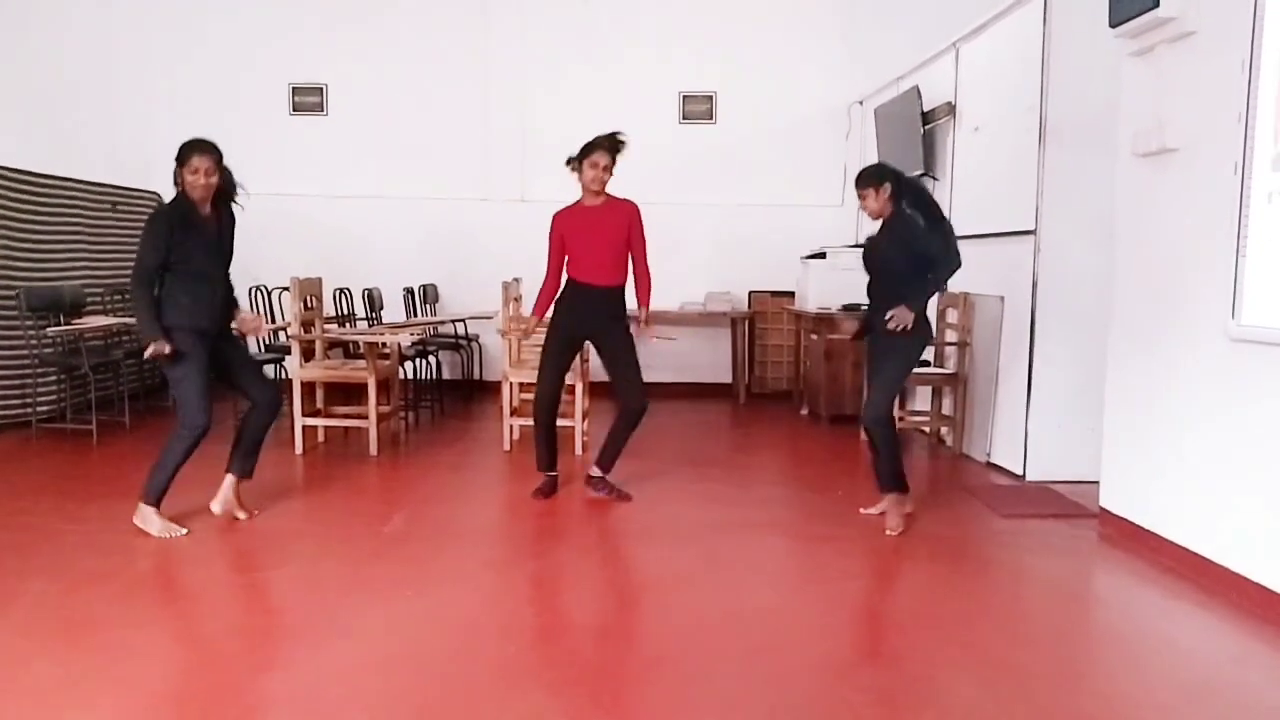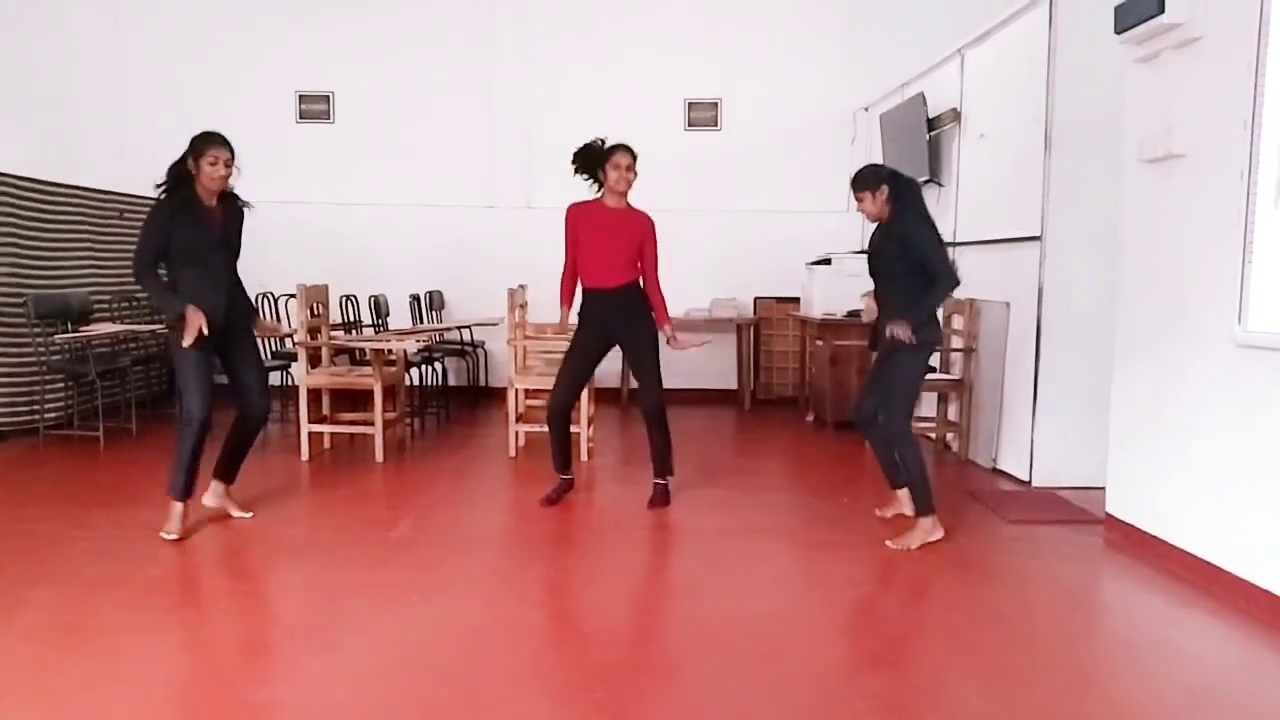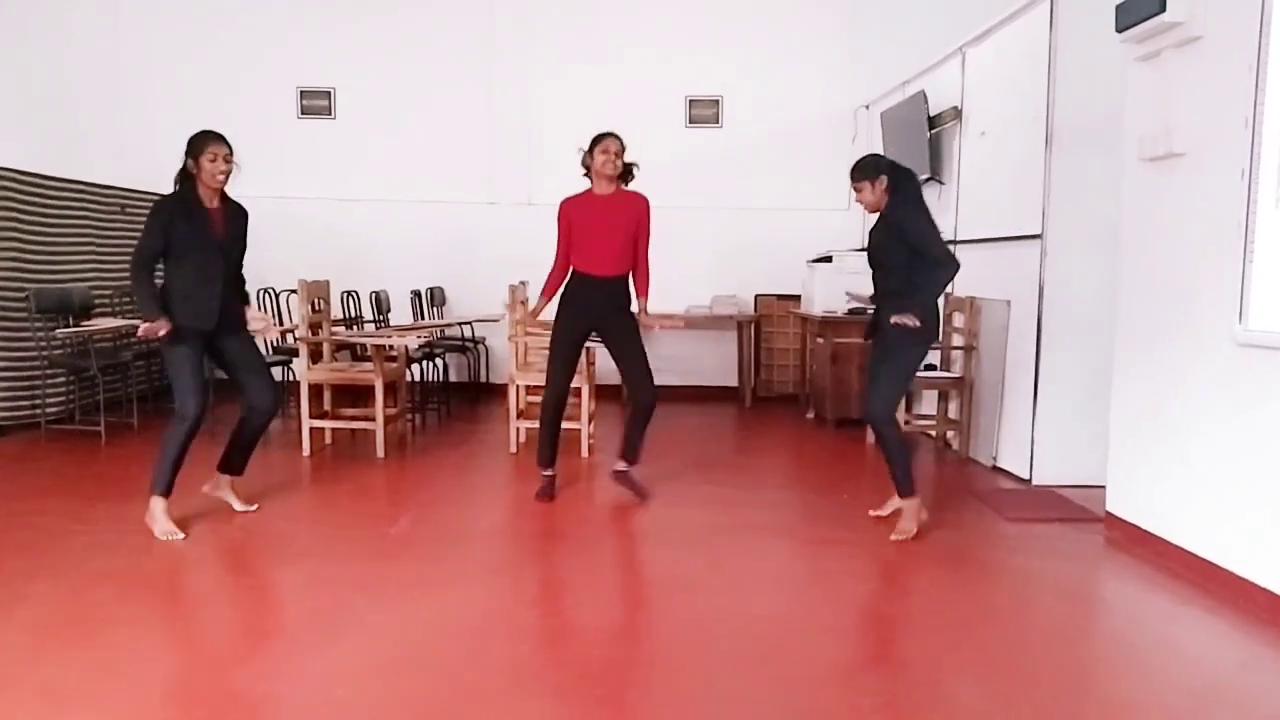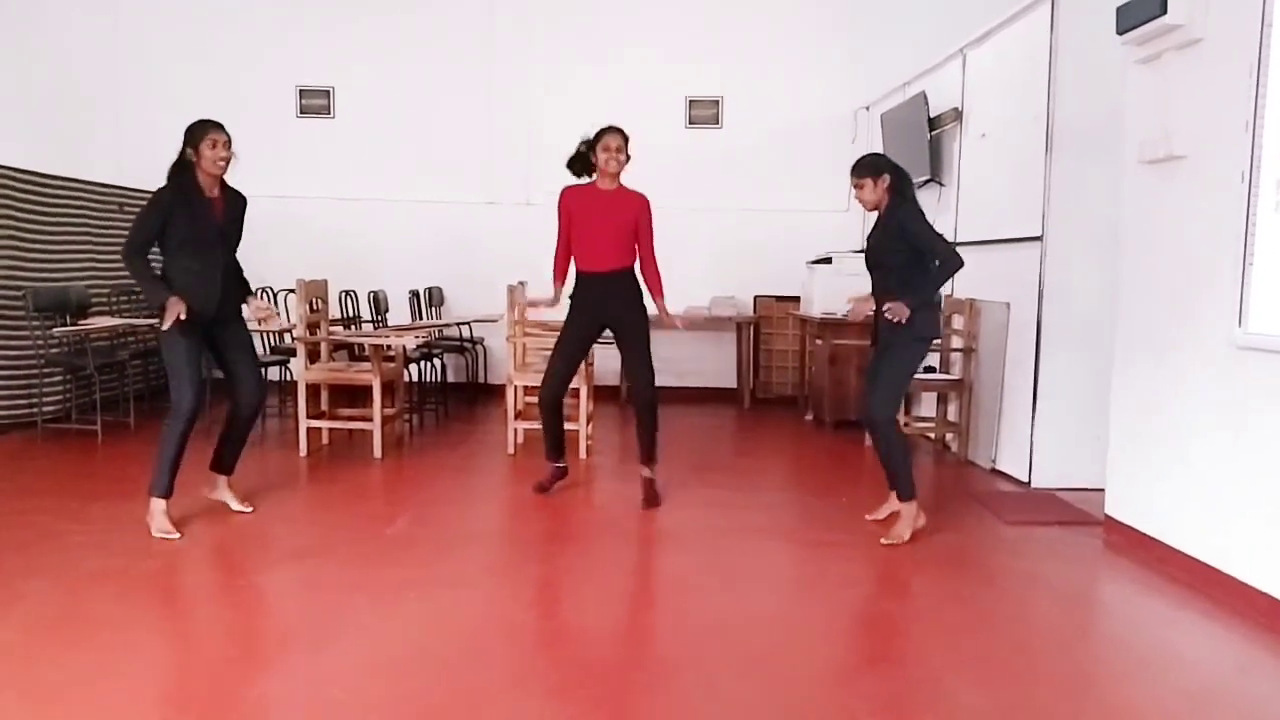
dt=0.3s
person 1, frame 1
left shoulder: (225, 215)
right shoulder: (167, 218)
right elbow: (143, 280)
left wrist: (236, 311)
right wrist: (153, 334)
left hip: (217, 328)
right hip: (182, 331)
left knee: (266, 397)
right knee: (196, 420)
left ankle: (228, 490)
right ankle: (147, 508)
person 1, frame 2
left shoulder: (234, 210)
right shoulder: (171, 210)
right elbow: (144, 270)
left wrist: (252, 314)
right wrist: (184, 308)
left hip: (234, 322)
right hip: (193, 325)
left knee: (256, 406)
right knee: (197, 411)
left ankle: (218, 490)
right ankle: (178, 503)
person 1, frame 3
left shoulder: (237, 213)
right shoulder: (170, 209)
right elbow: (141, 268)
left wrist: (246, 308)
right wrist: (154, 314)
left hip: (226, 323)
right hip: (183, 324)
left knee: (265, 400)
right knee: (191, 408)
left ankle: (223, 480)
right ankle: (158, 504)
person 1, frame 4
left shoulder: (236, 202)
right shoulder: (170, 197)
right elbow: (133, 253)
left wrist: (247, 297)
right wrist: (164, 296)
left hip: (225, 313)
right hip: (182, 314)
left knee: (251, 395)
right knee: (186, 403)
left ankle: (221, 482)
right ankle: (158, 504)
person 2, frame 1
left shoulder: (907, 225)
right shoulder: (884, 232)
left elbow: (948, 260)
left wrist: (913, 305)
right wrist: (863, 322)
left hip: (903, 334)
right hip: (882, 330)
left knee: (874, 413)
right knee: (878, 415)
left ankle: (896, 496)
right ankle: (895, 495)
person 2, frame 2
left shoulder: (910, 226)
right shoulder: (884, 231)
left elbow: (946, 277)
left wrist: (912, 321)
right wrist: (878, 300)
left hip: (911, 342)
right hip: (894, 341)
left knee: (896, 425)
right knee: (867, 414)
left ankle: (928, 521)
right ankle: (904, 495)
person 2, frame 3
left shoulder: (904, 215)
right shoulder: (888, 220)
left elbow: (945, 263)
left wrist: (915, 309)
right wrist: (876, 299)
left hip: (908, 328)
right hip: (889, 326)
left knee: (879, 409)
right knee: (874, 408)
left ankle: (912, 502)
right ankle: (904, 492)
person 2, frame 4
left shoulder: (906, 215)
right shoulder: (881, 222)
left elbow: (950, 260)
left wrist: (911, 303)
right wrist: (872, 300)
left hip: (910, 328)
right hip: (890, 328)
left knee: (882, 411)
right knee: (874, 413)
left ankle: (909, 507)
right ankle: (900, 496)
person 3, frame 1
left shoulder: (628, 211)
right shoulder: (562, 219)
left elbow: (640, 266)
right elbow: (554, 273)
left wrist: (643, 314)
right wrist: (535, 317)
left hip: (611, 311)
right hip: (571, 308)
left knee: (635, 401)
right knee: (545, 397)
left ankle: (598, 473)
right ankle: (548, 474)
person 3, frame 2
left shoulder: (642, 222)
right shoulder: (577, 214)
left elbow: (650, 278)
right elbow: (570, 268)
left wrist: (666, 326)
right wrist: (564, 313)
left hip: (633, 312)
right hip: (593, 313)
left knee: (652, 402)
right knee: (558, 404)
left ankle: (661, 480)
right ankle: (565, 477)
person 3, frame 3
left shoulder: (637, 204)
right shoulder: (570, 207)
left elbow: (640, 261)
right elbow: (562, 261)
left wrist: (643, 306)
right wrist: (542, 302)
left hip: (616, 302)
right hip: (577, 299)
left knee: (645, 392)
right knee: (555, 393)
left ankle: (624, 466)
right ankle: (548, 473)
person 3, frame 4
left shoulder: (637, 204)
right shoulder: (571, 196)
left elbow: (647, 260)
right elbow: (562, 251)
left wrist: (661, 306)
right wrist: (556, 291)
left hip: (624, 297)
right hip: (585, 297)
left knee: (643, 392)
right knee: (551, 390)
left ankle: (647, 473)
right ankle: (557, 463)
